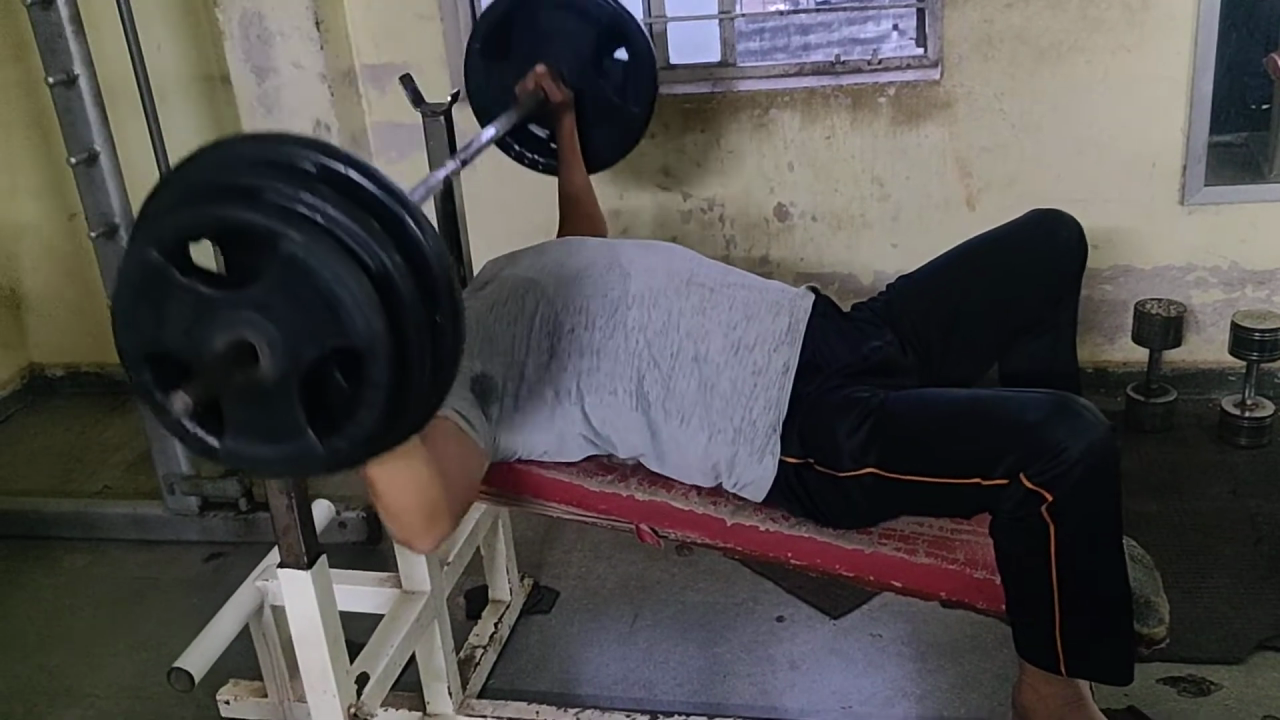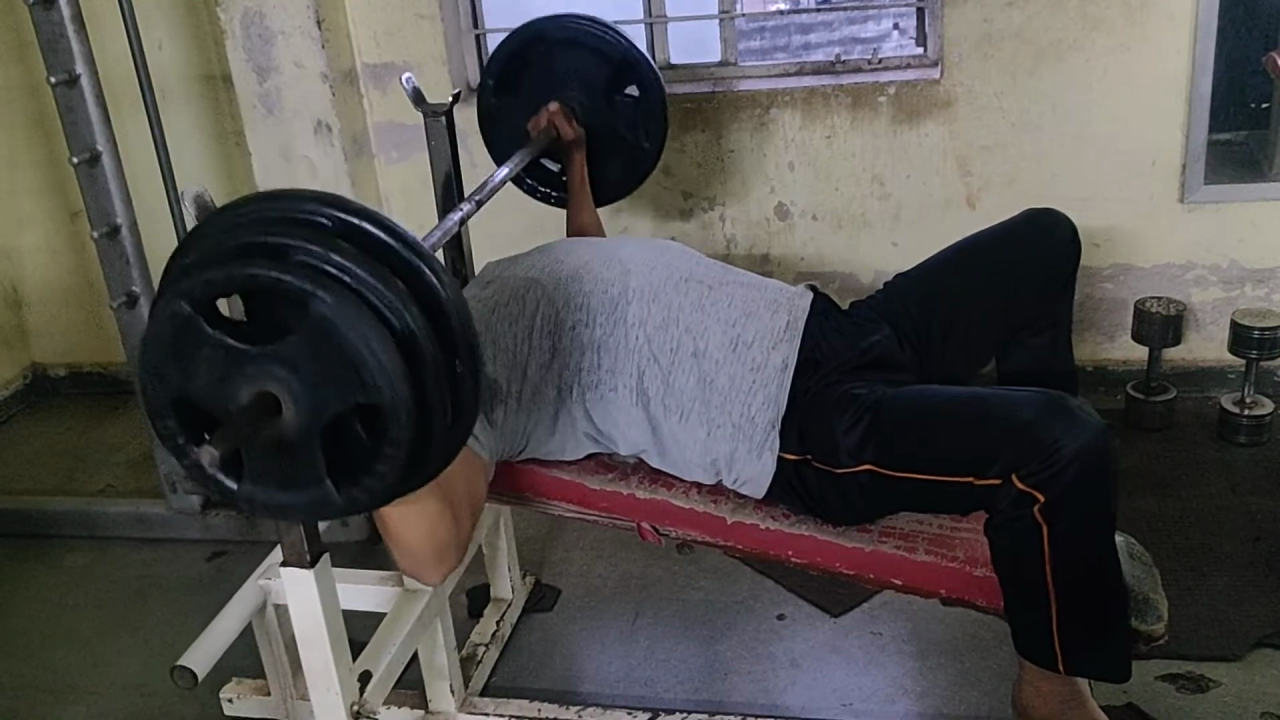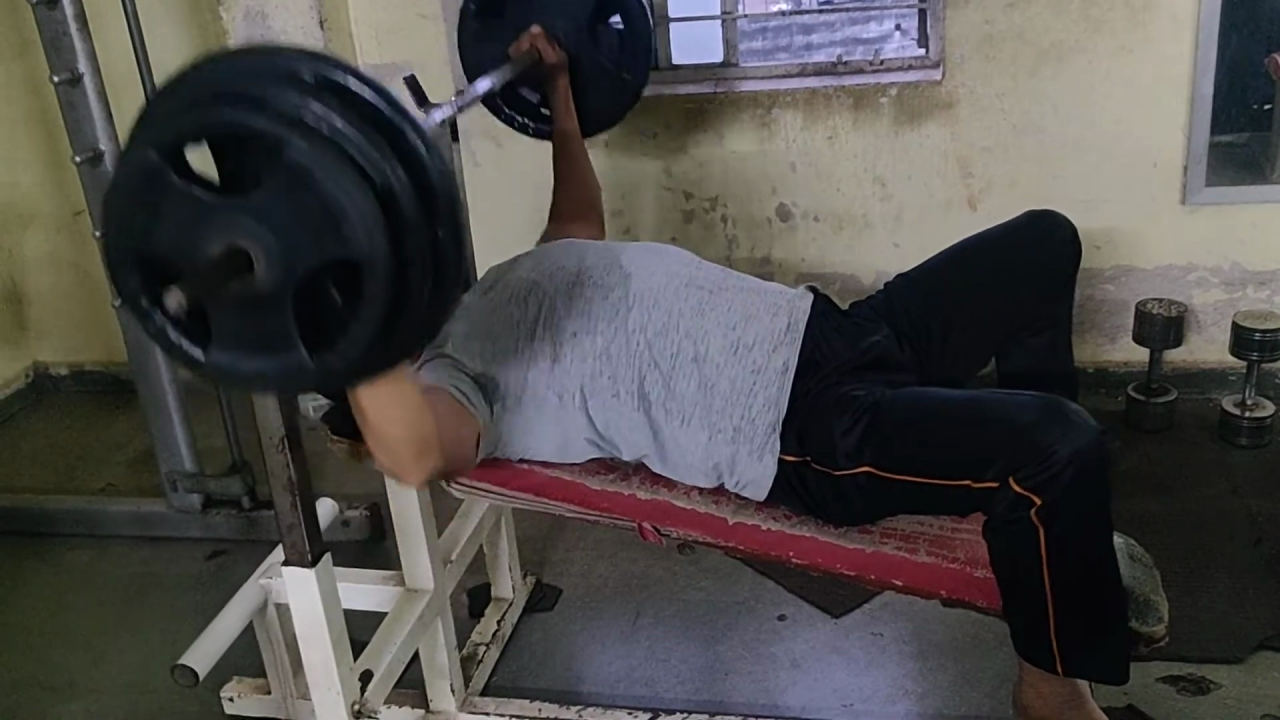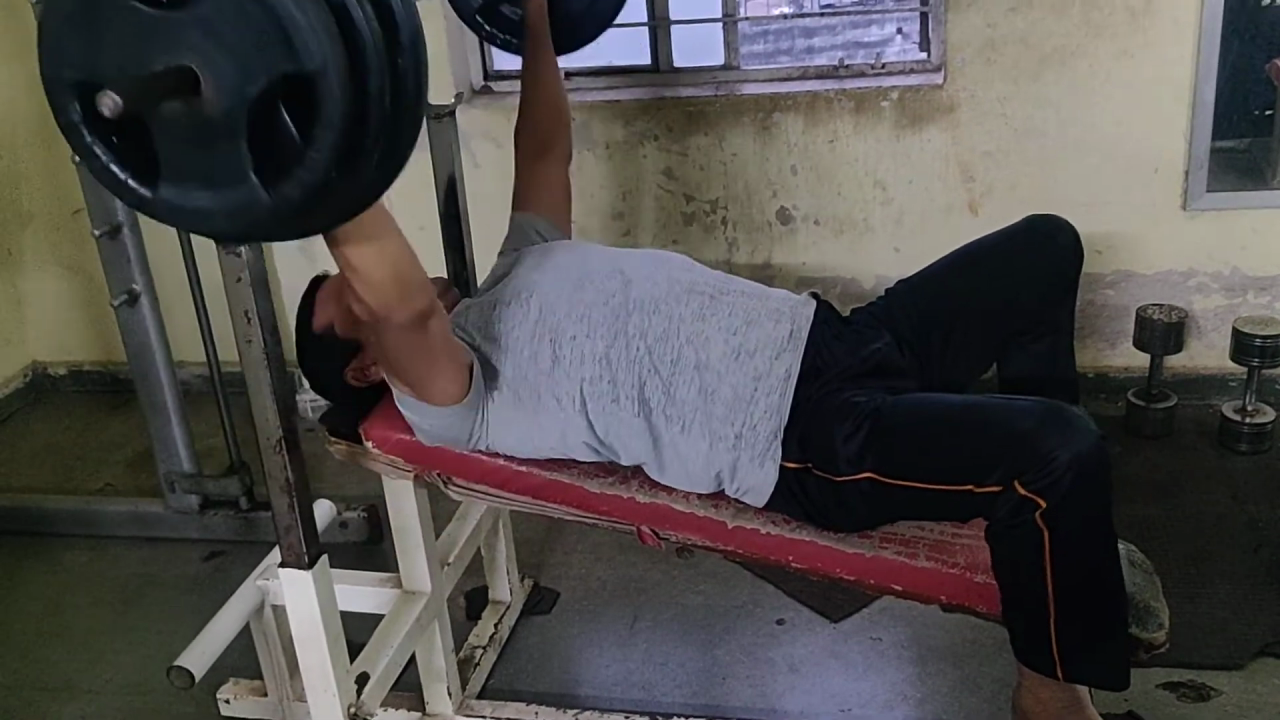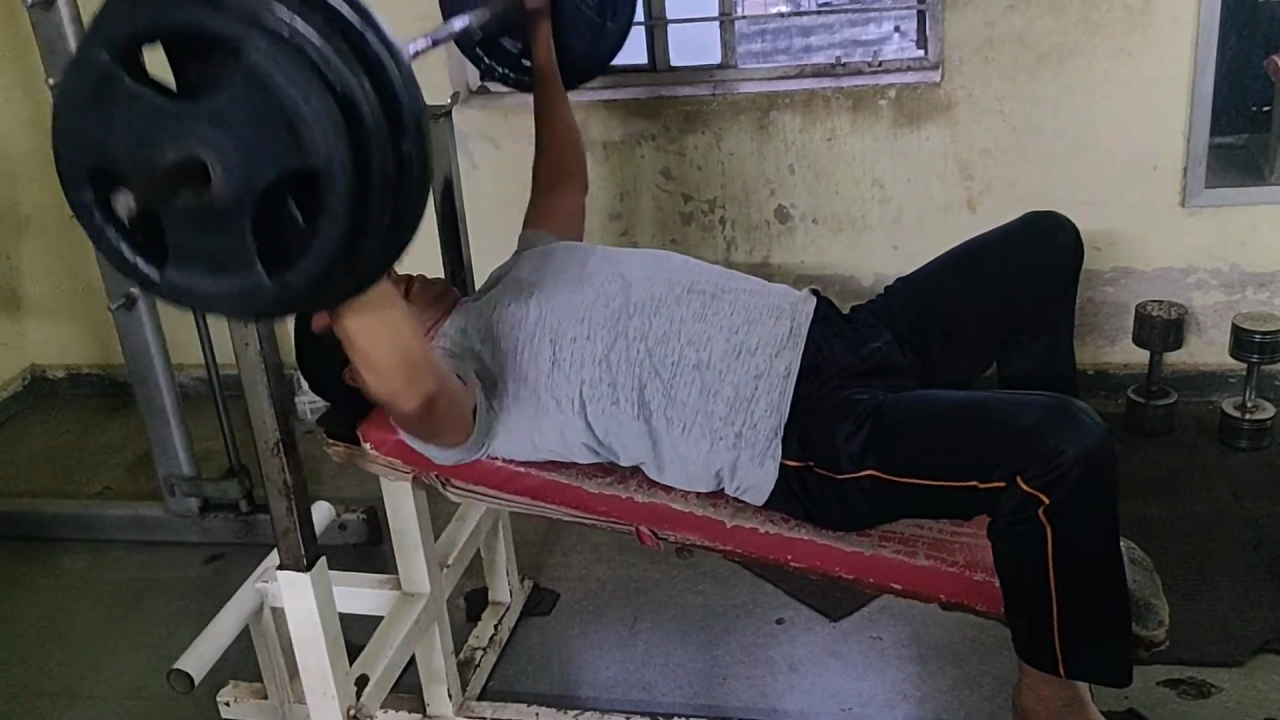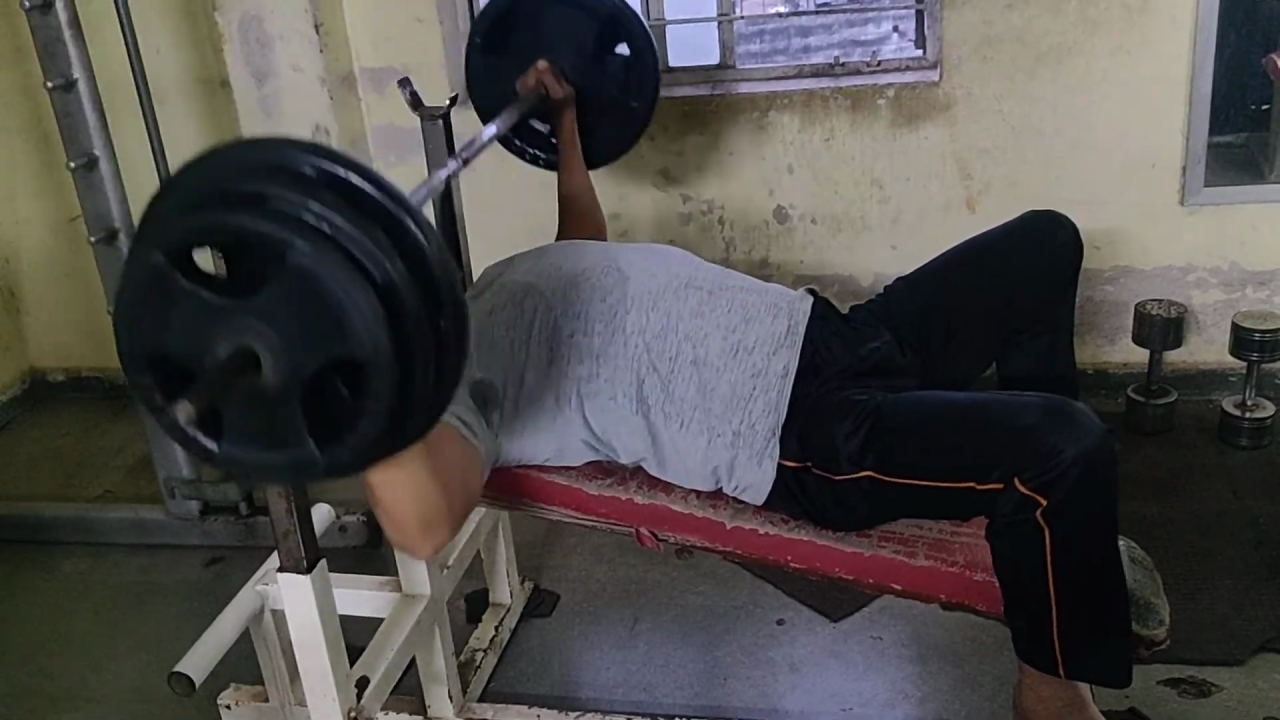
dt=0.4s
person 1, frame 1
left shoulder: (490, 291)
right shoulder: (443, 382)
left elbow: (586, 252)
right elbow: (428, 517)
left wrist: (562, 121)
left hip: (828, 336)
right hip: (807, 432)
left knee: (1049, 241)
right knee: (1072, 442)
left ankle: (1057, 530)
person 1, frame 2
left shoulder: (489, 294)
right elbow: (433, 550)
left wrist: (573, 155)
left hip: (827, 333)
right hip: (804, 426)
left knee: (1043, 242)
right knee: (1068, 444)
left ankle: (1053, 525)
person 1, frame 3
left shoulder: (491, 297)
right shoulder: (447, 372)
left elbow: (582, 231)
right elbow: (414, 453)
left wrist: (558, 88)
left hip: (830, 335)
right hip: (807, 430)
left knee: (1043, 242)
right knee: (1063, 446)
left ankle: (1052, 520)
person 1, frame 4
left shoulder: (515, 281)
right shoulder: (451, 396)
left elbow: (547, 156)
right elbow: (403, 304)
left hip: (829, 344)
right hip: (808, 436)
left knee: (1044, 247)
right knee: (1064, 451)
left ankle: (1051, 525)
person 1, frame 5
left shoulder: (510, 292)
right shoulder: (455, 383)
left elbow: (564, 185)
right elbow: (408, 388)
left hip: (830, 340)
right hip: (808, 437)
left knee: (1045, 243)
right knee: (1070, 444)
left ankle: (1050, 523)
person 1, frame 6
left shoulder: (491, 298)
right shoulder: (448, 388)
left elbow: (584, 252)
right elbow: (427, 523)
left wrist: (562, 118)
left hip: (825, 338)
right hip: (806, 434)
left knee: (1044, 243)
right knee: (1069, 447)
left ankle: (1056, 527)
